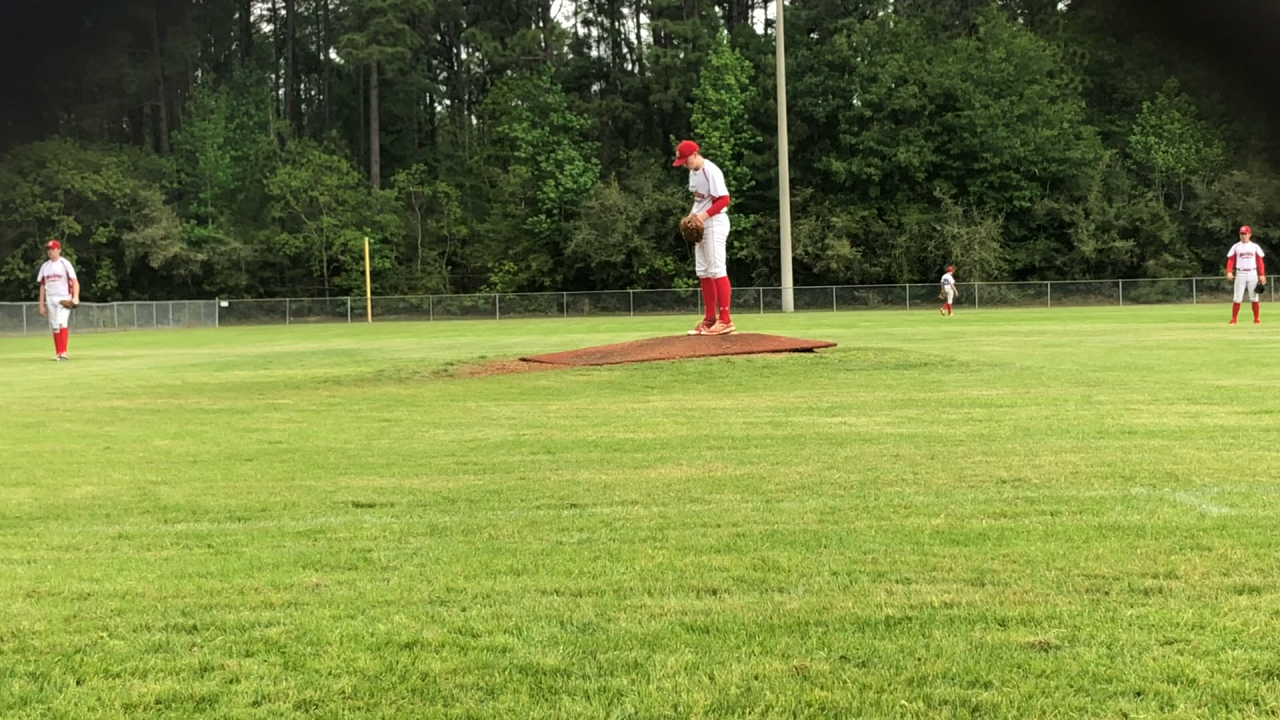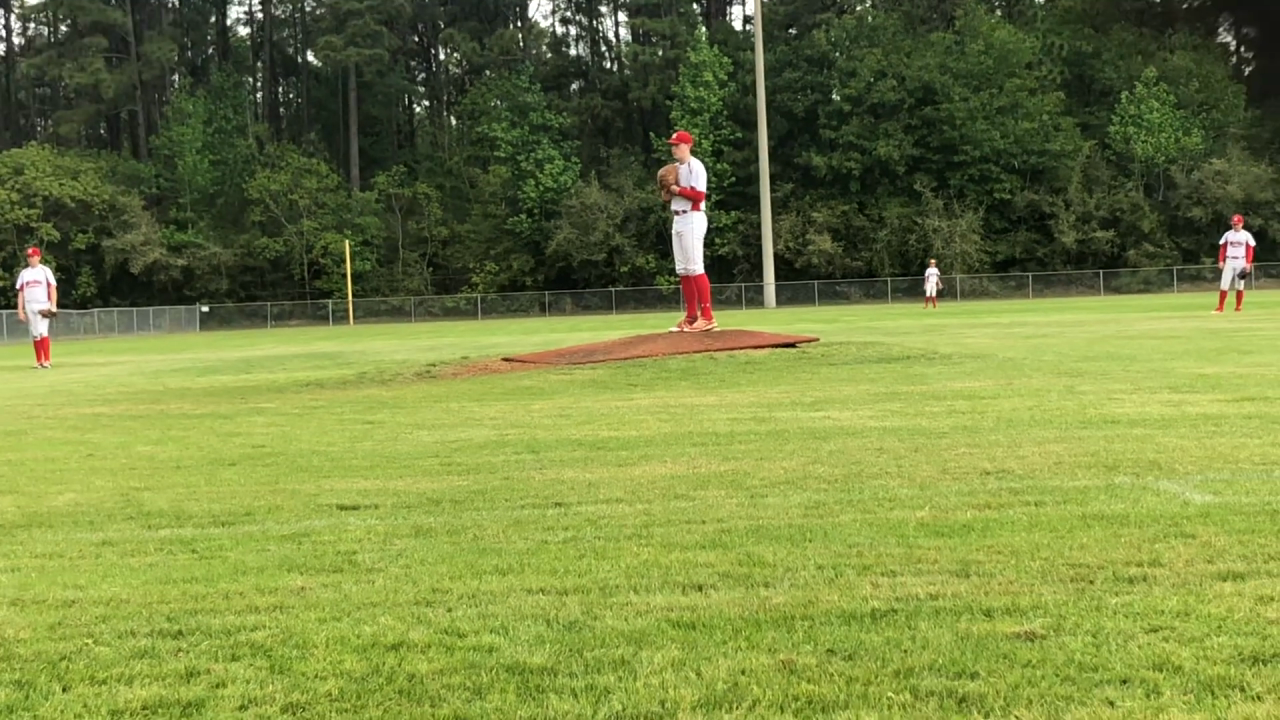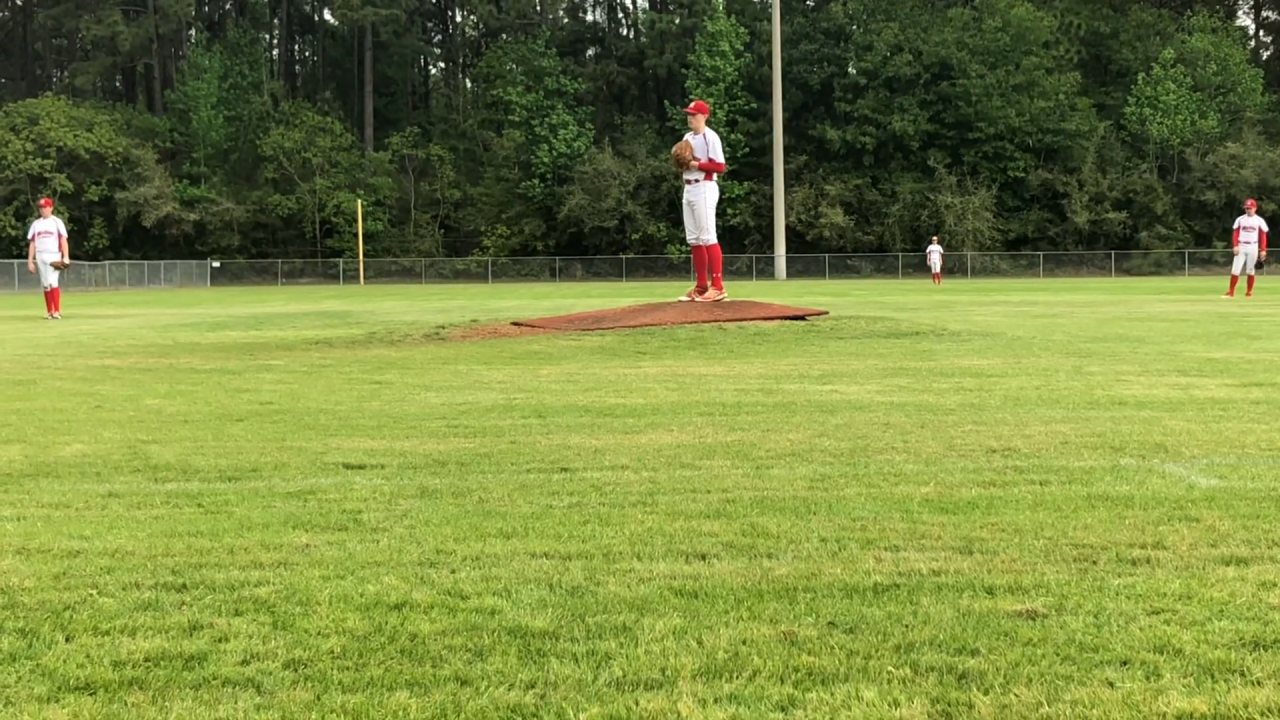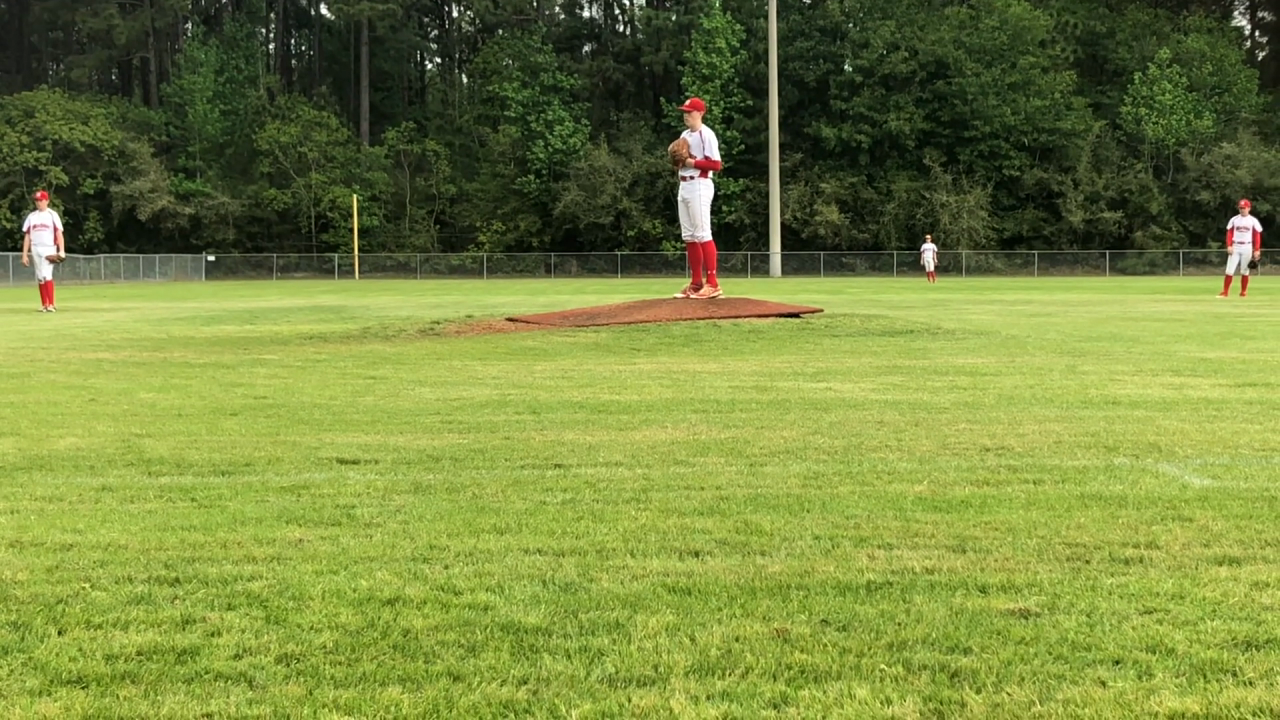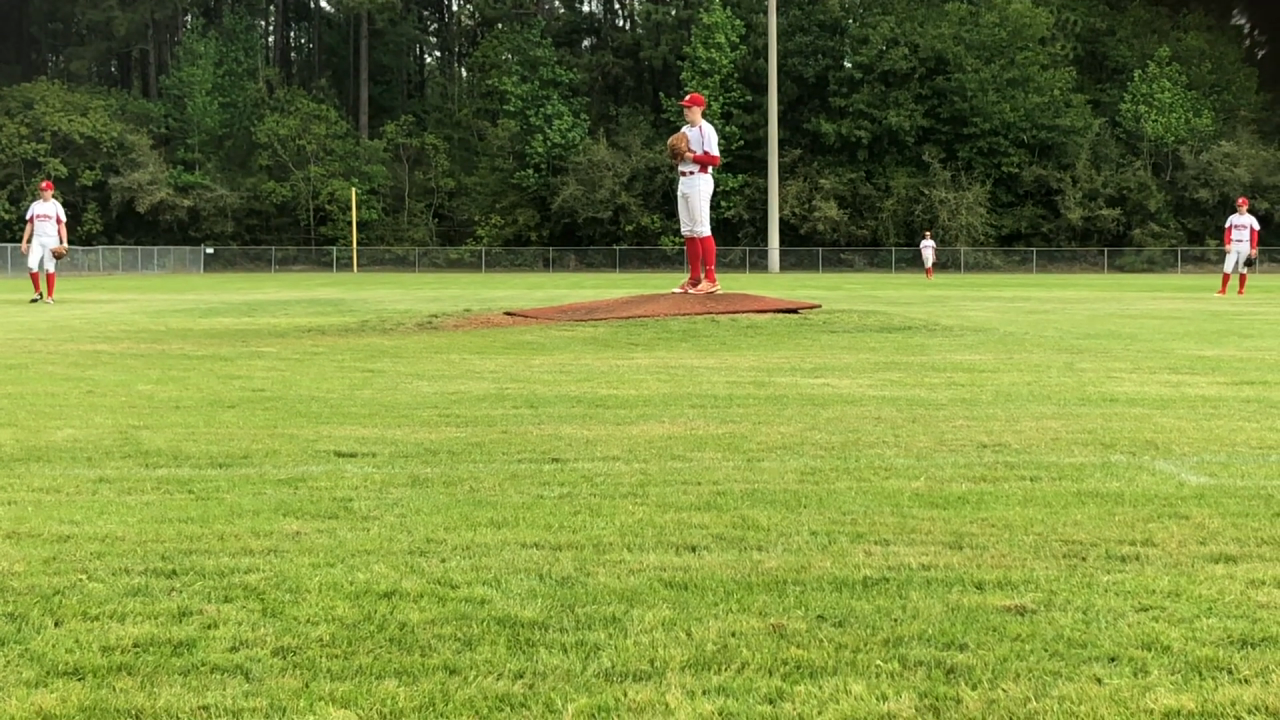
dt=1s
person 1, frame 1
left shoulder: (711, 171)
right shoulder: (693, 172)
left elbow: (725, 199)
left wrist: (706, 214)
right wrist: (693, 215)
left hip: (715, 222)
right hip: (701, 224)
left knee: (717, 270)
right knee: (703, 273)
left ankle: (725, 320)
right ankle: (710, 318)
person 1, frame 2
left shoulder: (695, 166)
left elbow: (700, 195)
right elbow: (670, 197)
left wrist: (677, 190)
right wrist: (666, 189)
left hip: (692, 219)
right hip: (677, 220)
left knee: (695, 268)
right knee: (682, 270)
left ankle: (707, 317)
right ankle: (691, 316)
person 1, frame 3
left shoulder: (710, 137)
right shoulder: (687, 138)
left elbow: (720, 167)
left wrist: (695, 164)
left hip: (704, 189)
right hip: (688, 189)
left knee: (707, 237)
right knee: (694, 239)
left ankle: (717, 287)
right ankle: (701, 286)
person 1, frame 4
left shoulder: (706, 134)
right shoulder: (684, 135)
left elbow: (715, 164)
left wrist: (690, 162)
left hip: (699, 186)
right hip: (683, 186)
left knee: (702, 234)
right knee: (689, 236)
left ankle: (712, 284)
right ankle: (696, 283)
person 1, frame 5
left shoulder: (706, 130)
right shoulder: (684, 130)
left elbow: (714, 160)
left wrist: (690, 156)
left hip: (699, 181)
right hip: (683, 181)
left knee: (701, 229)
right knee: (688, 231)
left ankle: (710, 279)
right ankle: (694, 278)
